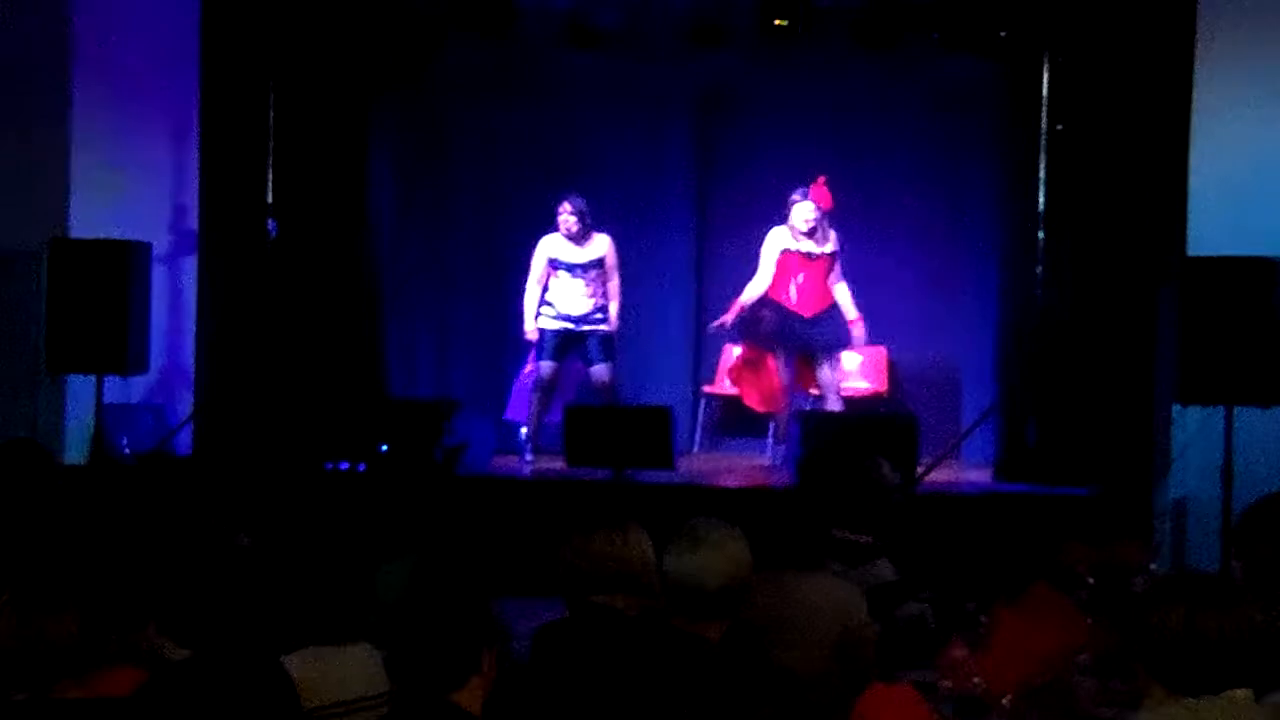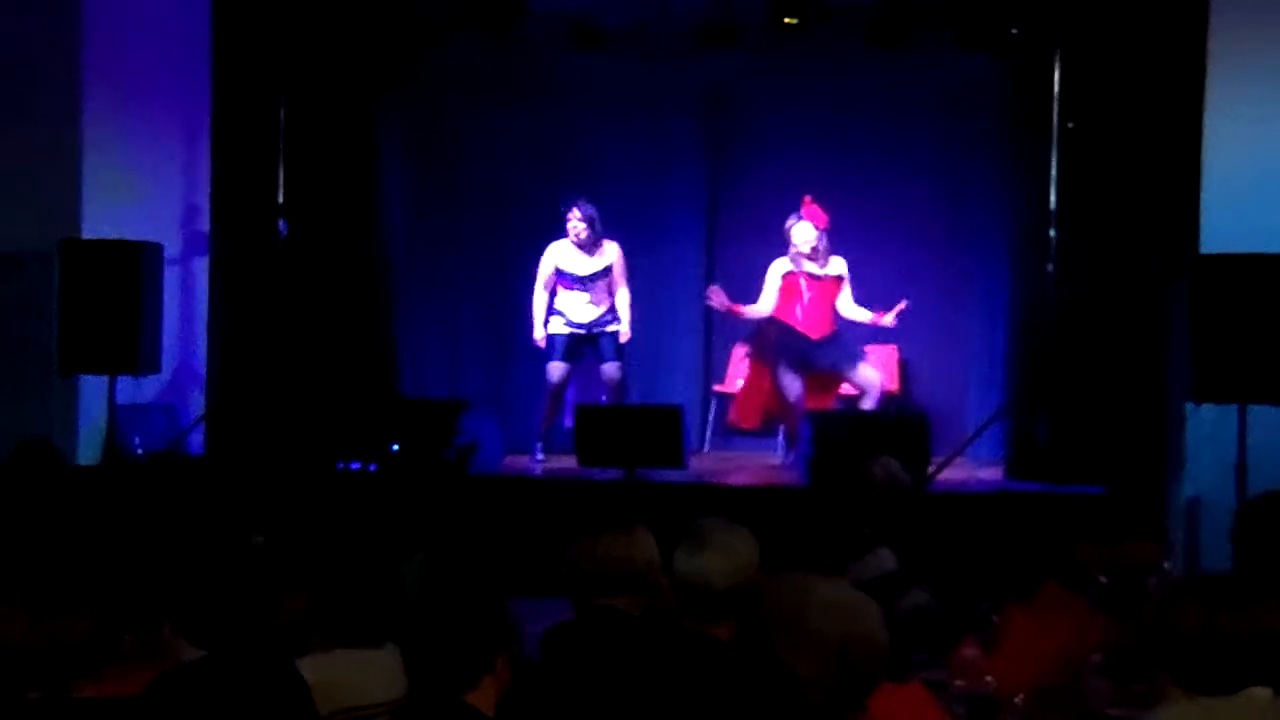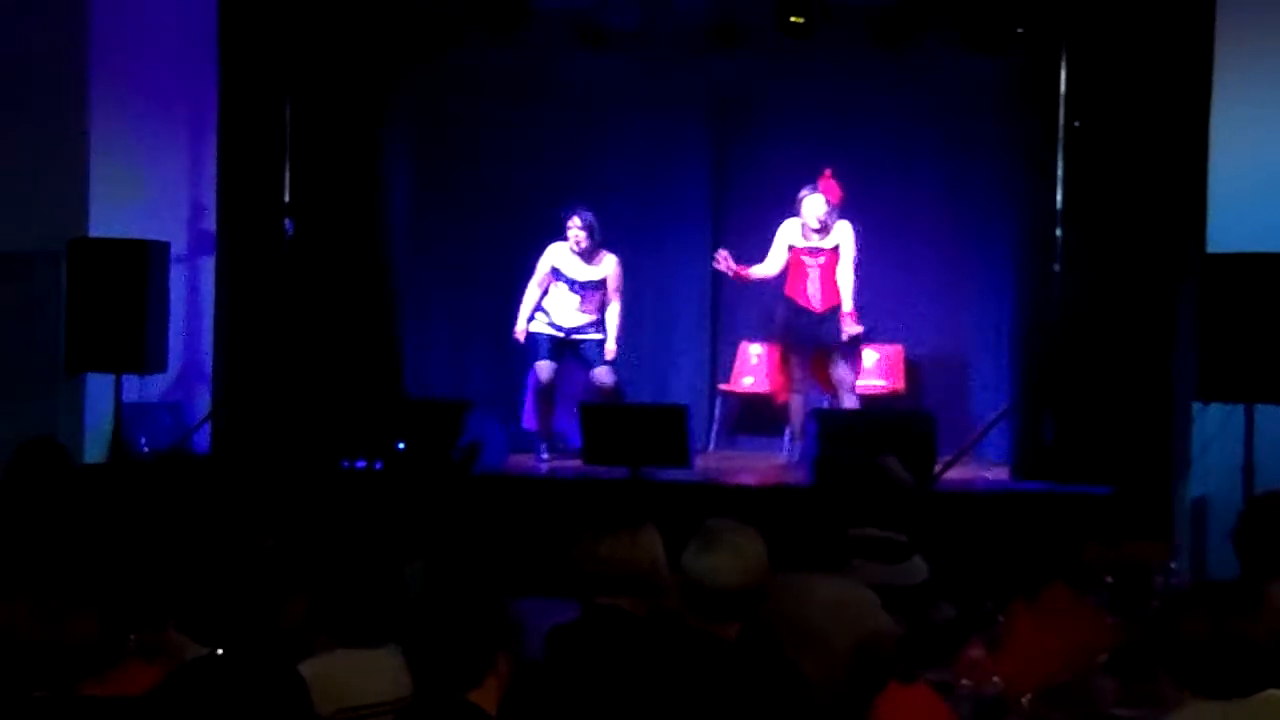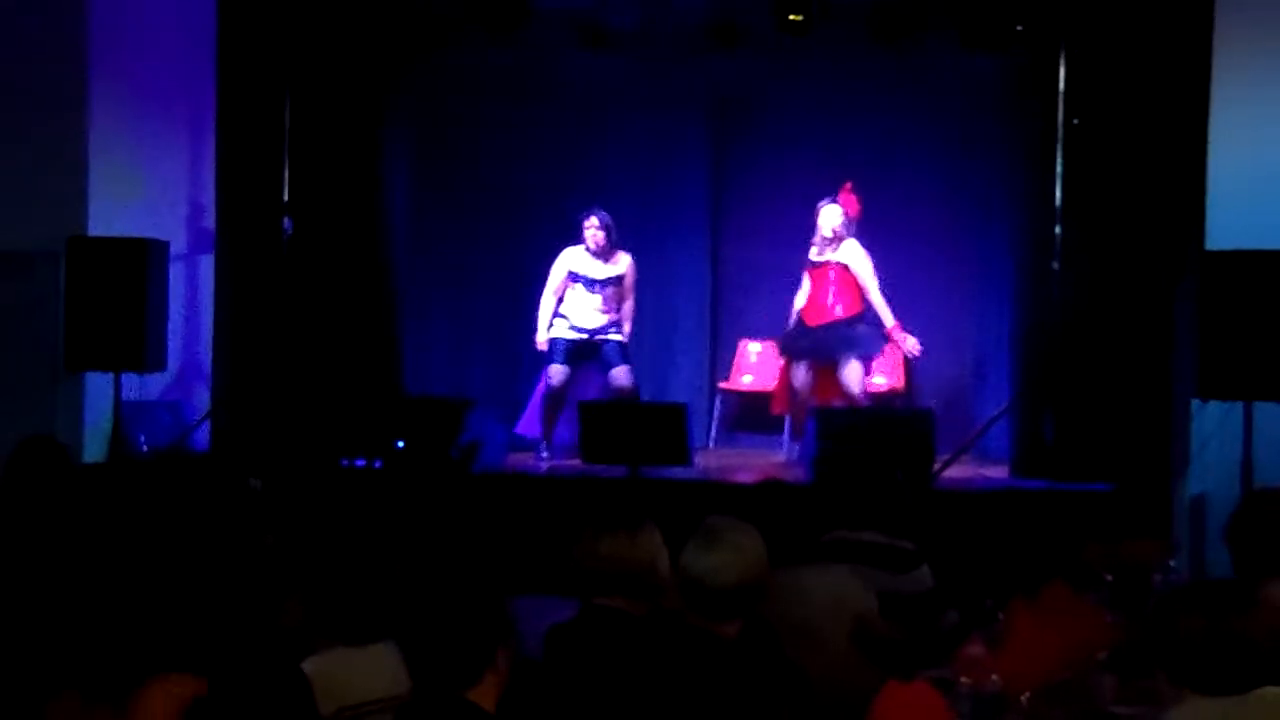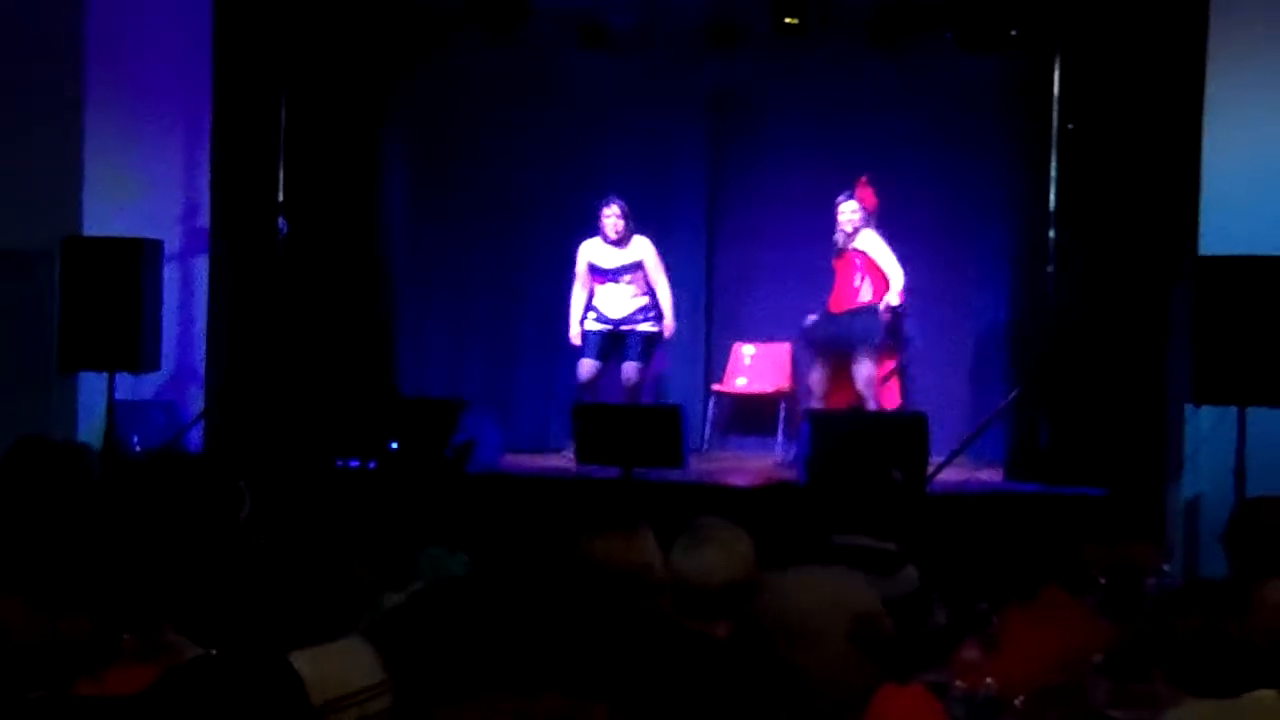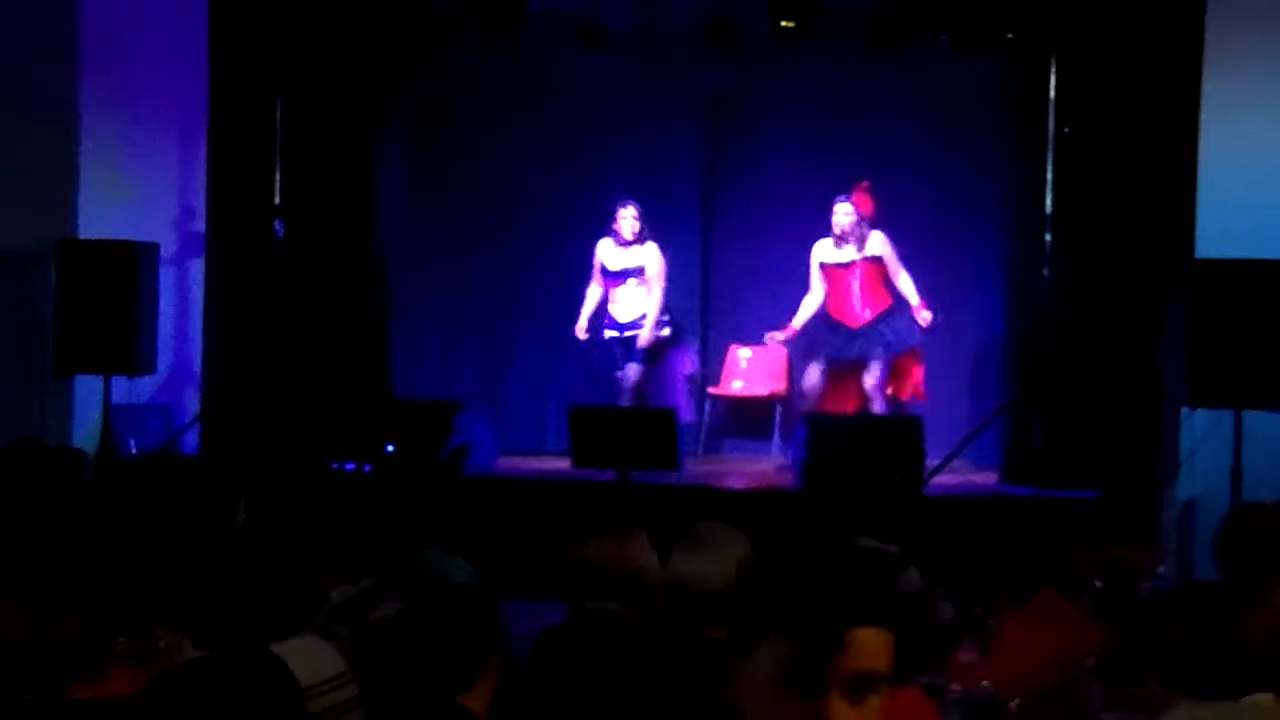
dt=0.5s
person 1, frame 1
left shoulder: (829, 238)
right shoulder: (778, 236)
left elbow: (837, 283)
right elbow: (762, 280)
left wrist: (855, 318)
right wrist: (736, 309)
left hip: (819, 321)
right hip: (783, 320)
left knee: (830, 387)
right knee: (784, 386)
person 1, frame 2
left shoulder: (838, 265)
right shoulder: (781, 266)
left elbow: (846, 307)
right elbow: (765, 308)
left wrist: (879, 319)
right wrist: (730, 307)
left hip: (826, 342)
right hip: (786, 341)
left knee: (874, 383)
right knee: (794, 400)
person 1, frame 3
left shoulder: (843, 230)
right shoulder: (790, 228)
left elbow: (845, 274)
right elbow: (771, 267)
left wrist: (847, 315)
right wrist: (737, 270)
left hip: (833, 315)
right hip: (798, 314)
left knee: (844, 383)
right knee: (798, 382)
person 1, frame 4
left shoulder: (851, 249)
right shoulder: (814, 251)
left elbow: (873, 291)
left wrist: (893, 329)
right wrist: (791, 329)
left hip: (846, 330)
right hip: (810, 332)
left knee: (853, 388)
right knee: (799, 386)
person 1, frame 5
left shoulder: (868, 236)
right shoulder: (844, 246)
left elbow: (895, 271)
left wrist: (895, 292)
right wrist: (822, 316)
left hip: (865, 319)
right hip: (838, 321)
left knee: (864, 387)
right knee: (816, 386)
person 1, frame 6
left shoulder: (875, 240)
right shoulder: (821, 249)
left elbow: (899, 276)
right elbow: (816, 294)
left wrist: (918, 307)
right wrist: (791, 329)
left hip: (878, 326)
right hip: (837, 329)
left knee: (872, 389)
right knee: (810, 386)
person 2, frame 1
left shoulder: (603, 242)
right shoulder: (549, 243)
left elbow: (612, 281)
right elbow: (534, 283)
left wrist: (614, 315)
right wrist: (529, 319)
left hip: (594, 324)
right hip: (553, 322)
left knee: (604, 381)
right knee: (545, 379)
right ankle: (529, 441)
person 2, frame 2
left shoulder: (611, 250)
right shoulder: (556, 250)
left elbow: (621, 288)
right elbow: (542, 290)
left wrist: (626, 321)
right wrist: (538, 326)
left hip: (605, 326)
right hip: (564, 326)
left knee: (614, 380)
right knee: (555, 381)
right ankle: (541, 442)
person 2, frame 3
left shoulder: (609, 262)
right shoulder: (555, 251)
left elbow: (614, 303)
right elbow: (536, 286)
left wrist: (611, 339)
right wrist: (521, 320)
left hip: (588, 332)
right hip: (547, 327)
left knee: (607, 383)
right knee: (545, 380)
right ankle: (544, 442)
person 2, frame 4
left shoulder: (624, 261)
right shoulder: (570, 256)
left elbow: (628, 301)
right elbow: (550, 294)
left wrist: (626, 334)
right wrist: (542, 329)
left hip: (608, 333)
right hip: (568, 330)
left knee: (625, 384)
right knee: (555, 383)
right ankle: (545, 442)
person 2, frame 5
left shoulder: (641, 244)
right shoulder: (588, 248)
left elbow: (660, 282)
right elbow: (580, 288)
left wrist: (668, 316)
right wrist: (574, 324)
left hip: (638, 321)
right hip: (600, 321)
left knee: (630, 379)
right knee: (585, 375)
person 2, frame 6
left shoulder: (649, 250)
right shoulder: (603, 247)
left elbow: (657, 292)
right elbow: (597, 285)
left wrist: (649, 327)
right wrist: (584, 317)
left hip: (644, 323)
right hip: (615, 326)
left knee: (631, 382)
right knee: (624, 382)
